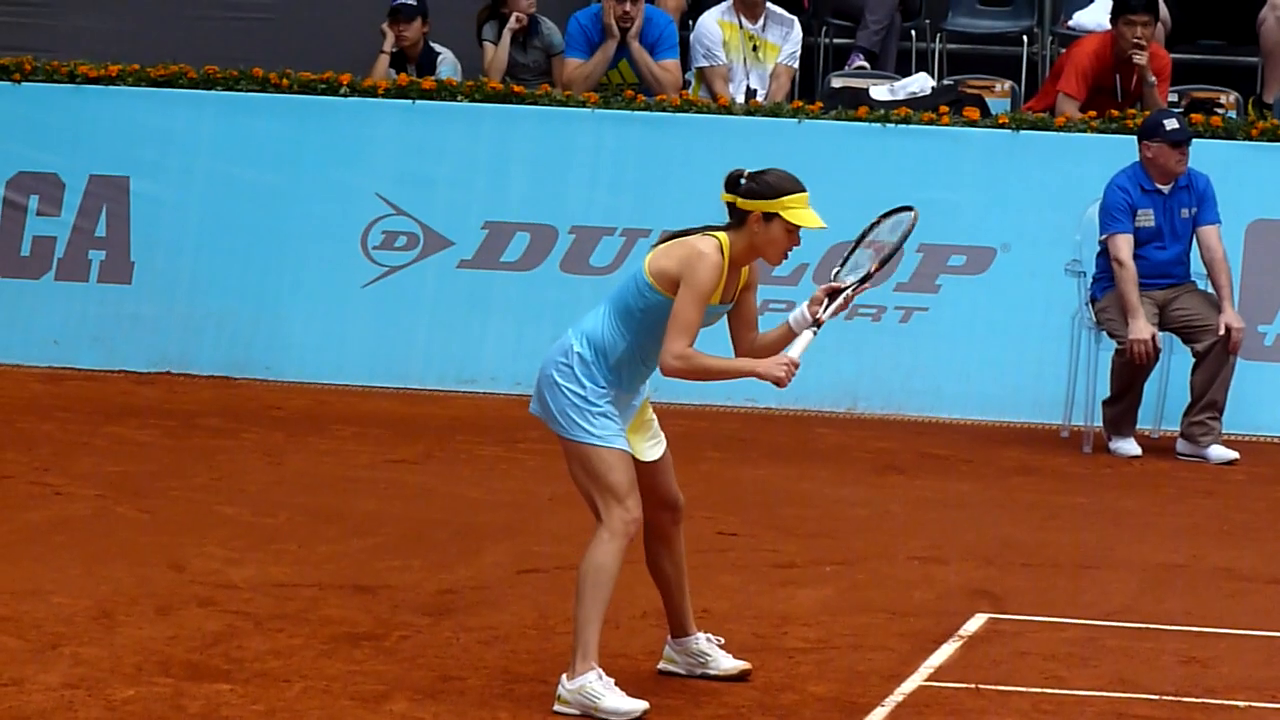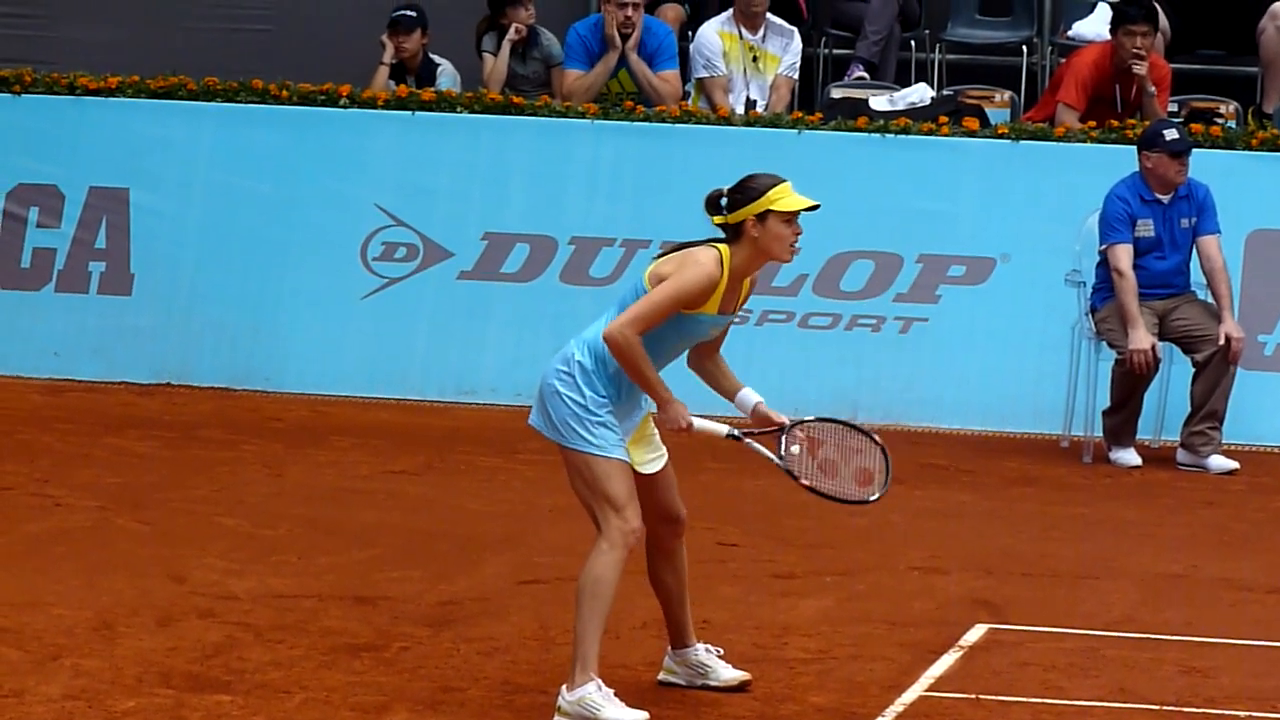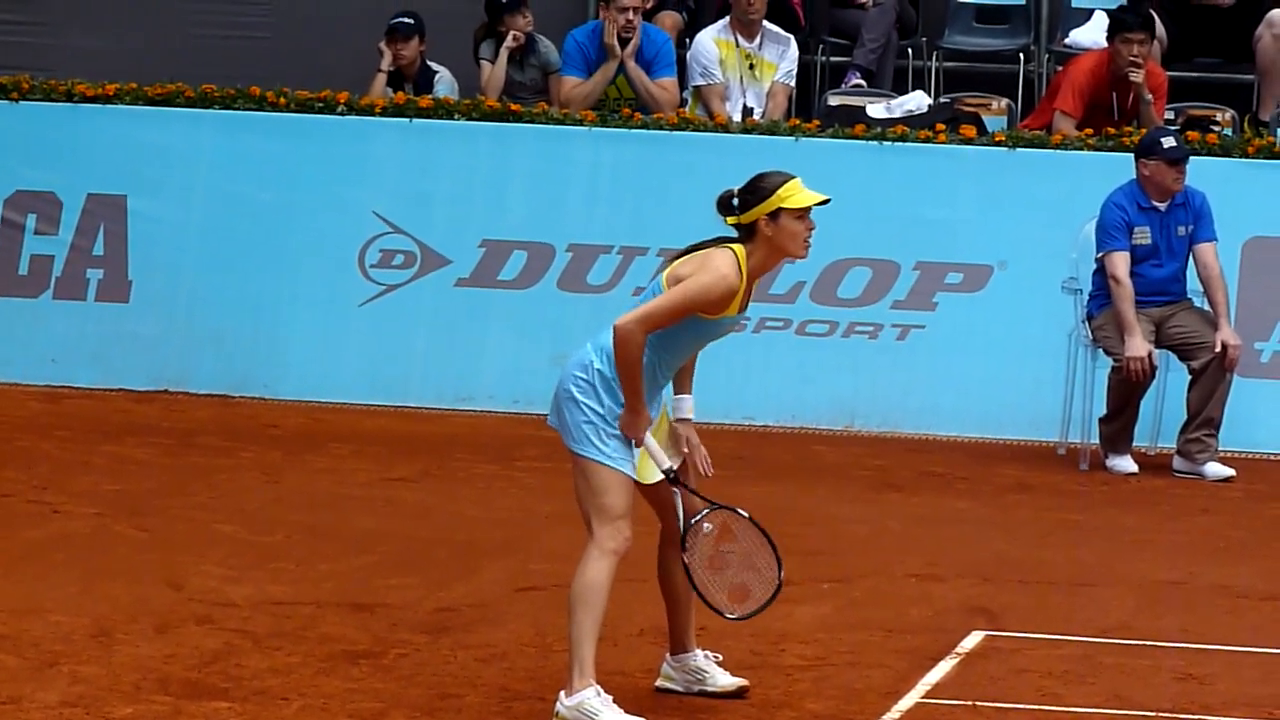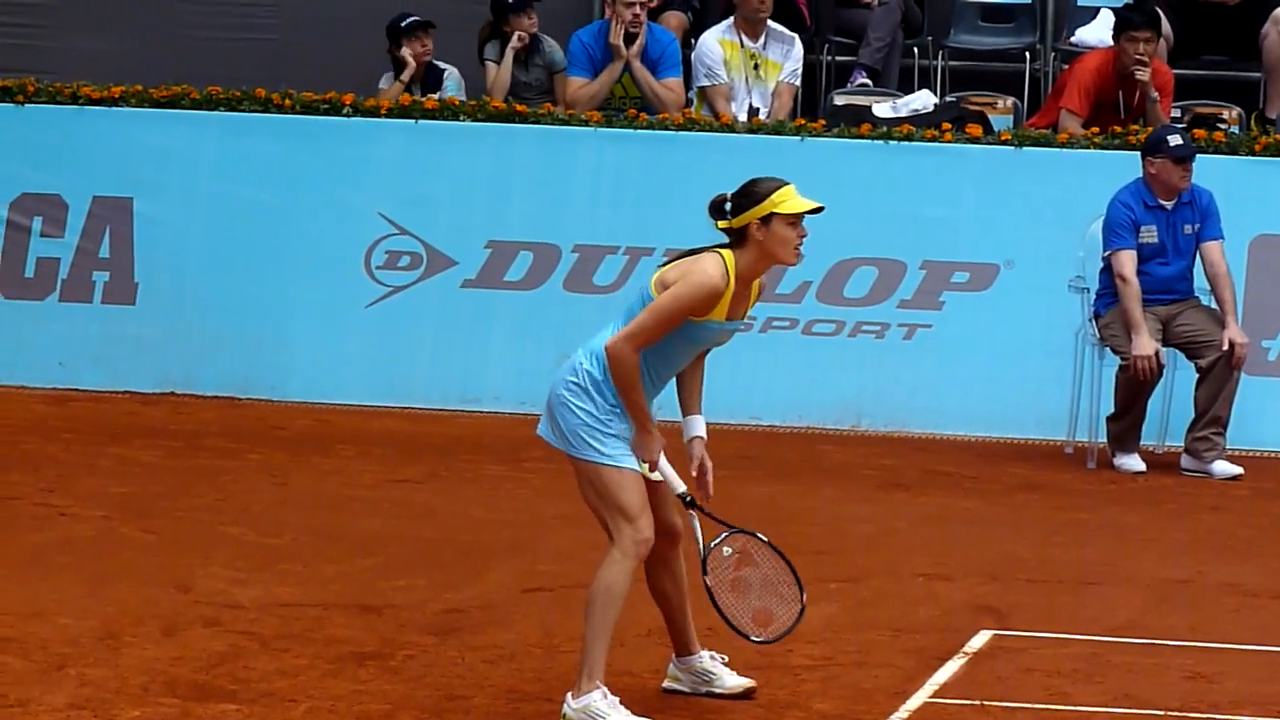
dt=0.4s
person 1, frame 1
left shoulder: (742, 268)
right shoulder: (704, 257)
left elbow: (748, 347)
right elbow: (675, 360)
left wrist: (805, 316)
right wrist: (758, 368)
left hip: (622, 388)
right hip: (581, 379)
left knee: (666, 511)
right knee: (622, 517)
left ankle: (685, 644)
person 1, frame 2
left shoulder: (742, 280)
right shoulder: (706, 268)
left elbow: (704, 357)
right elbow: (617, 334)
left wrist: (750, 404)
right wrist: (666, 403)
left hip: (623, 400)
right hip: (583, 389)
left knee: (668, 522)
right knee: (622, 529)
left ankle: (683, 655)
person 1, frame 3
left shoulder: (746, 268)
right shoulder: (724, 274)
right elbow: (628, 327)
left wrist: (682, 416)
right wrist: (636, 409)
left hip: (637, 399)
right hip: (600, 392)
left knee: (684, 522)
right knee: (611, 537)
left ankle: (683, 661)
person 1, frame 4
left shoulder: (750, 285)
right shoulder: (710, 277)
right elbow: (620, 346)
left wrist: (696, 433)
right wrist: (647, 430)
left hip: (626, 405)
right hip: (591, 397)
left knee: (668, 534)
right knee: (635, 538)
left ankle: (689, 663)
person 2, frame 1
left shoulder: (1199, 184)
right shoulder: (1121, 188)
left elbow: (1213, 249)
right elbow: (1122, 259)
left wrist: (1228, 308)
right wrist: (1136, 319)
left hip: (1177, 288)
right hip: (1120, 289)
left knee: (1224, 332)
right knee: (1140, 344)
left ankle: (1198, 435)
right ankle: (1119, 431)
person 2, frame 2
left shoulder: (1199, 195)
right shoulder: (1121, 198)
left elbow: (1213, 259)
right elbow: (1121, 269)
left wrist: (1228, 317)
right wrist: (1136, 329)
left hip: (1178, 299)
right hip: (1120, 300)
left knee: (1224, 343)
right knee: (1140, 354)
left ankle: (1199, 446)
right ankle: (1120, 440)
person 2, frame 3
left shoulder: (1195, 202)
right shoulder: (1118, 206)
left elbow: (1209, 267)
right elbow: (1118, 276)
left wrist: (1224, 325)
right wrist: (1133, 336)
left hip: (1174, 306)
right hip: (1117, 307)
left knee: (1221, 350)
right knee: (1136, 361)
left ankle: (1195, 452)
right ankle: (1116, 448)
person 2, frame 4
left shoulder: (1202, 201)
right shoulder: (1125, 204)
left elbow: (1216, 265)
right elbow: (1125, 275)
left wrist: (1231, 323)
right wrist: (1140, 335)
left hip: (1182, 304)
right hip: (1124, 305)
left knee: (1228, 348)
right knee: (1144, 360)
left ankle: (1203, 451)
right ankle: (1124, 446)
